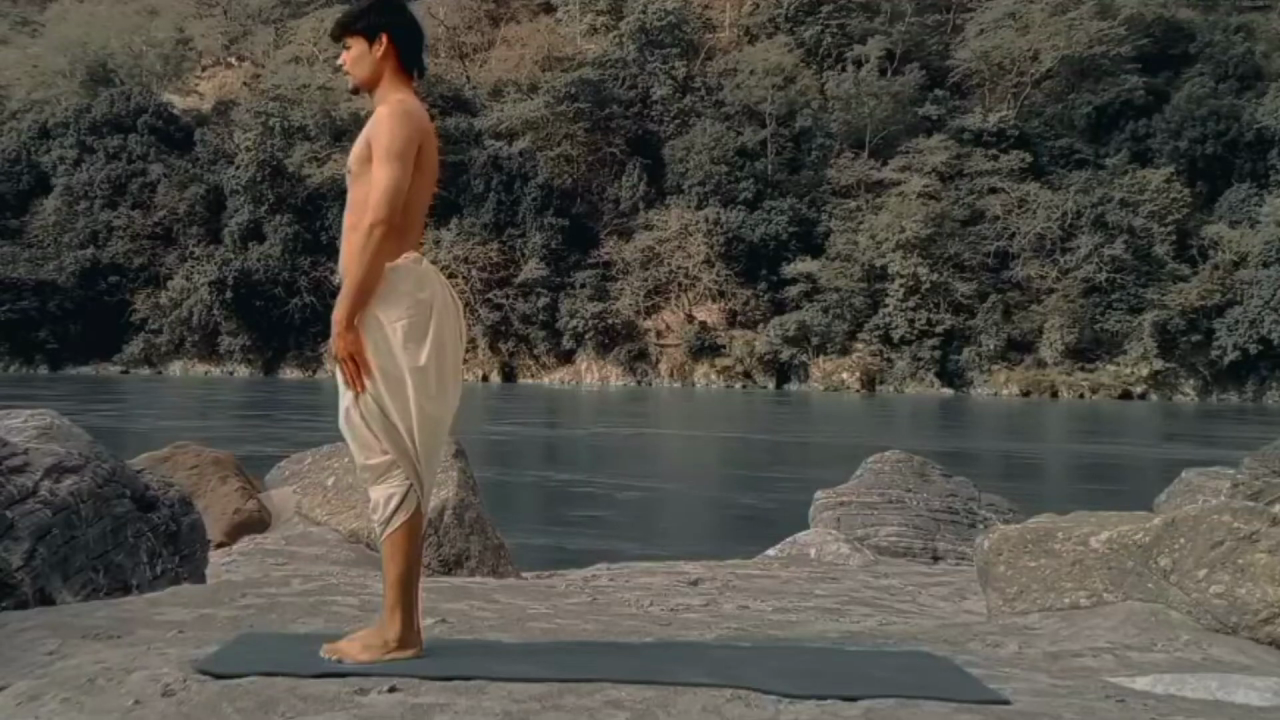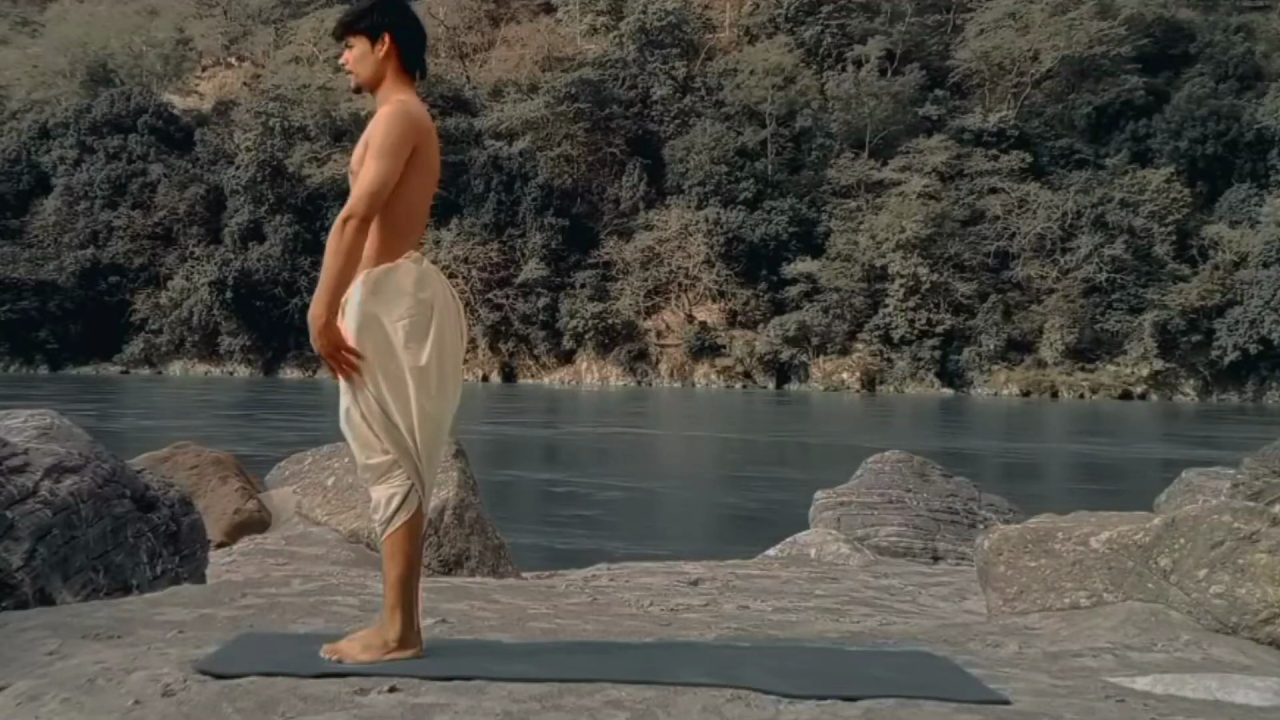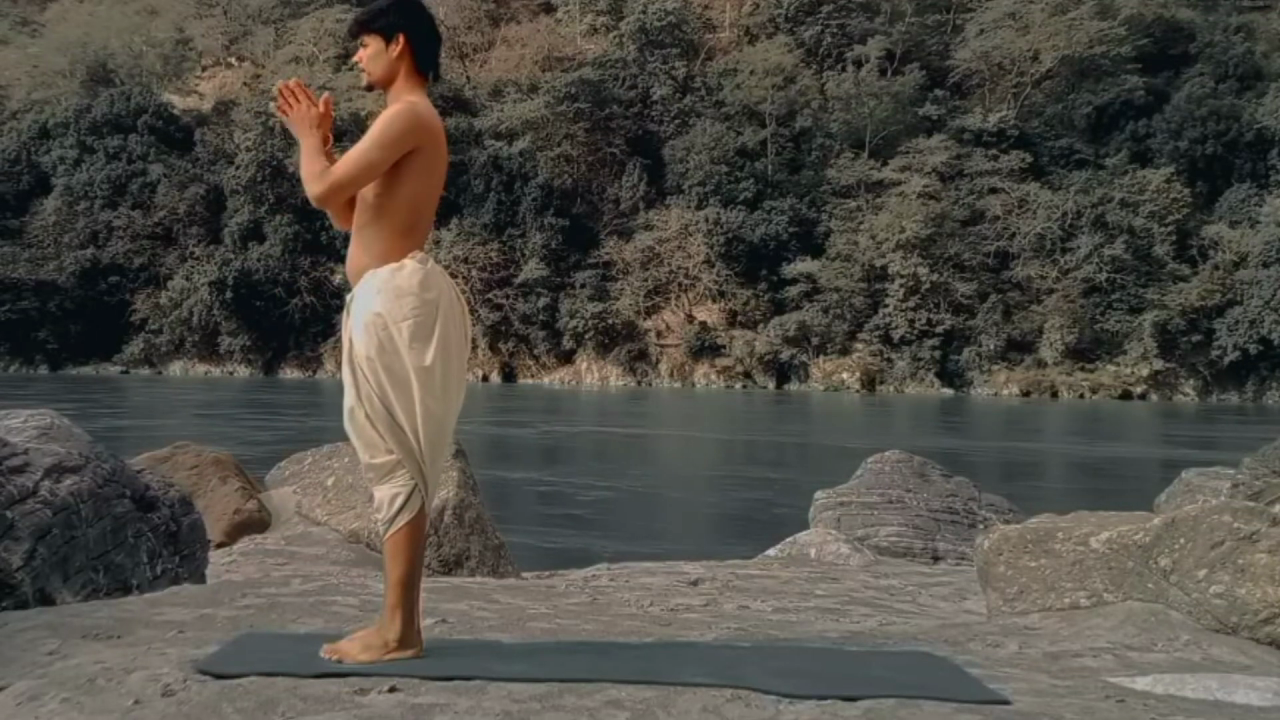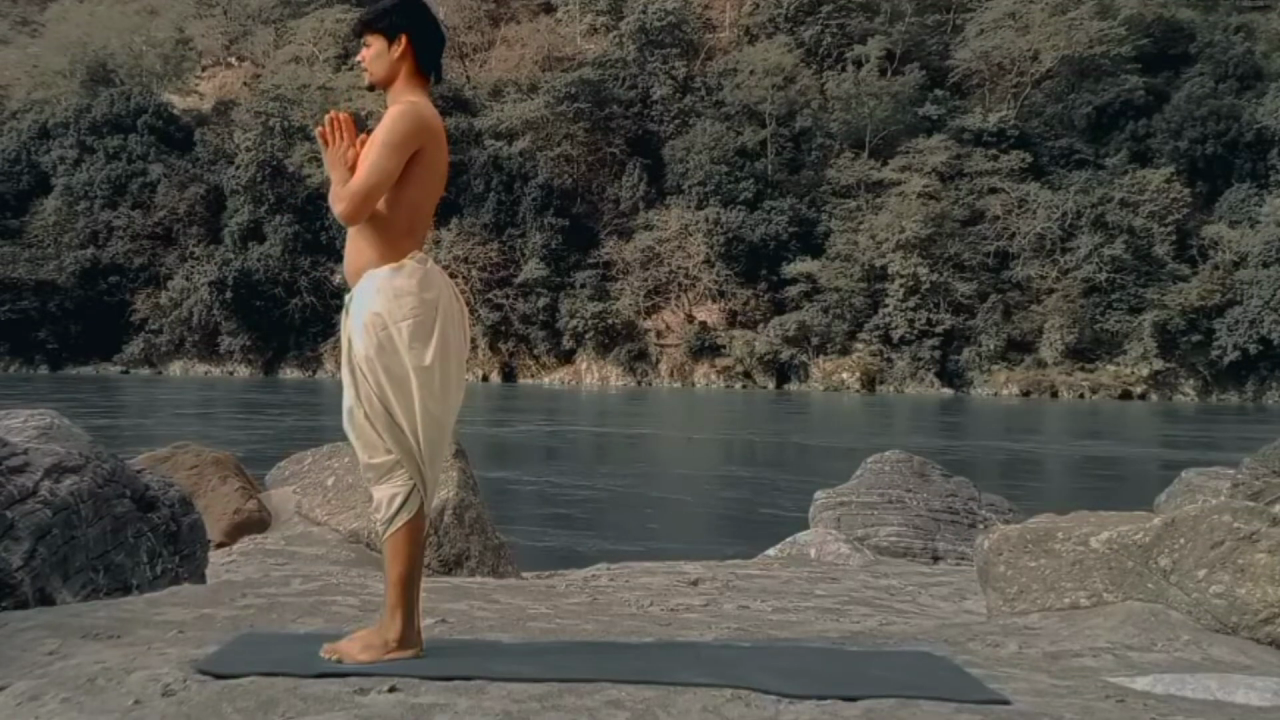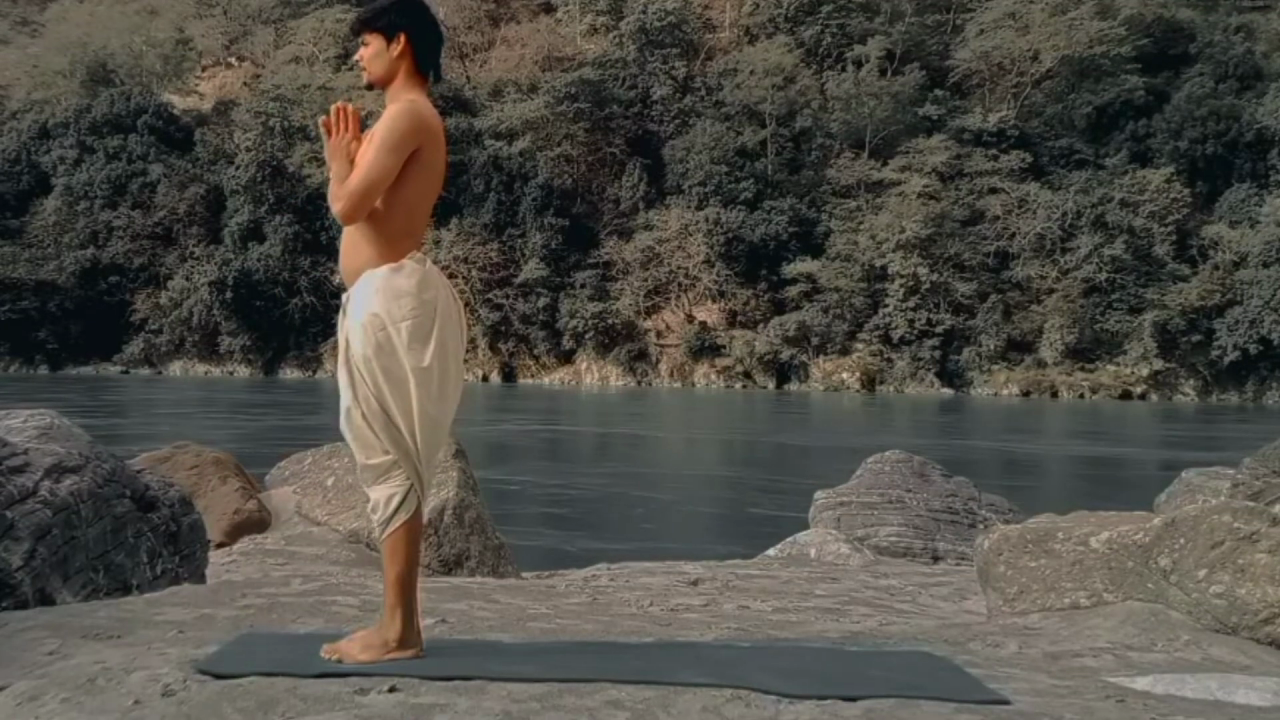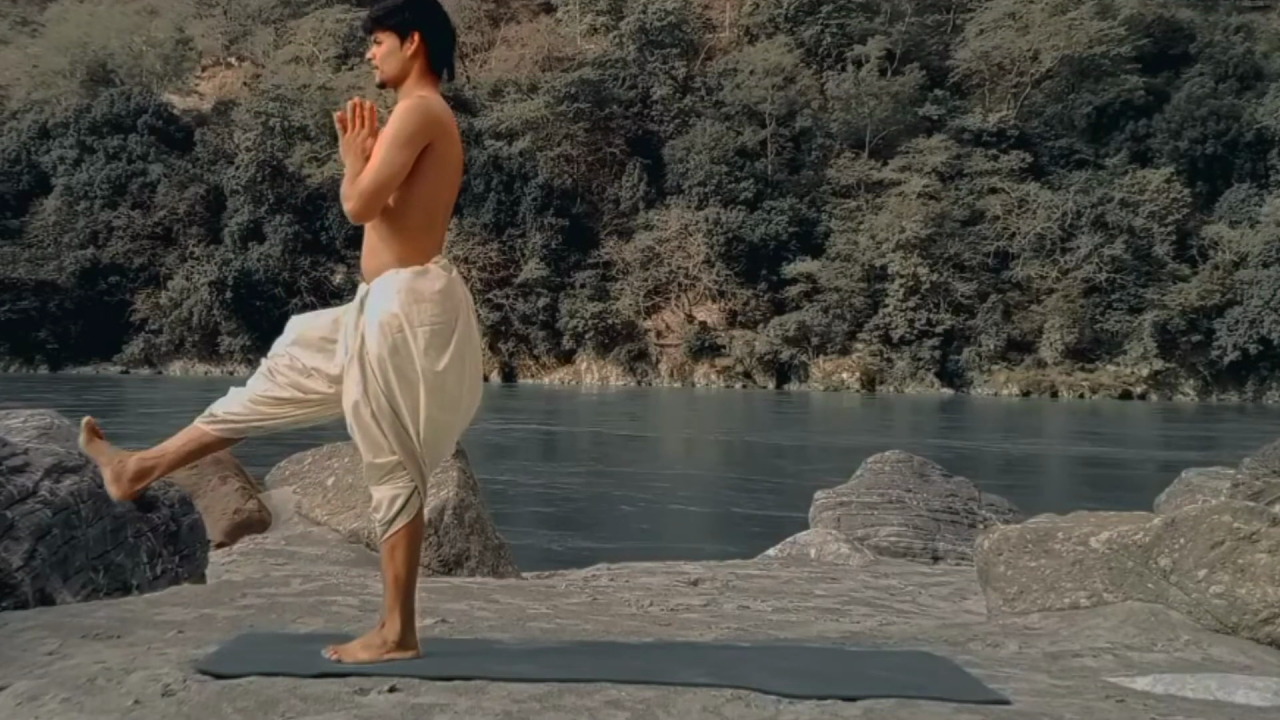
dt=0.7s
person 1, frame 1
left shoulder: (397, 114)
right shoulder: (398, 119)
left elbow: (379, 223)
left wrist: (344, 316)
left hip: (390, 302)
right hip: (387, 301)
left knee: (391, 465)
right knee: (391, 466)
left ankle: (397, 629)
right ankle: (397, 621)
person 1, frame 2
left shoulder: (399, 114)
right shoulder: (399, 119)
left elbow: (356, 217)
left wrist: (322, 310)
right wrist: (343, 309)
left hip: (389, 299)
right hip: (384, 299)
left knee: (391, 463)
right knee: (390, 464)
left ankle: (398, 628)
right ankle: (396, 621)
person 1, frame 3
left shoulder: (408, 114)
right shoulder: (404, 121)
left elbow: (323, 191)
right elbow: (349, 215)
left wrist: (308, 138)
right wrist: (318, 140)
left hip: (394, 299)
right hip: (386, 298)
left knee: (395, 464)
right knee: (394, 465)
left ankle: (397, 628)
right ankle: (398, 620)
person 1, frame 4
left shoulder: (408, 115)
right shoulder: (406, 122)
left elbow: (350, 209)
right elbow: (366, 211)
left wrist: (338, 169)
right wrist: (350, 165)
left hip: (393, 299)
right hip: (387, 298)
left knee: (394, 464)
right knee: (393, 464)
left ankle: (398, 629)
right ankle: (397, 620)
person 1, frame 5
left shoulder: (405, 113)
right shoulder: (406, 120)
left elbow: (346, 207)
left wrist: (337, 160)
right wrist: (351, 158)
left hip: (389, 301)
right hip: (382, 301)
left knee: (389, 468)
right knee: (386, 467)
left ankle: (397, 631)
right ankle: (396, 619)
person 1, frame 6
left shoulder: (418, 110)
right shoulder: (428, 119)
left elbow: (361, 206)
left wrist: (353, 155)
right wrist: (367, 153)
left hip: (407, 302)
right hip: (393, 301)
left knee: (393, 467)
right knee: (277, 382)
left ankle: (396, 631)
right ankle: (143, 467)
